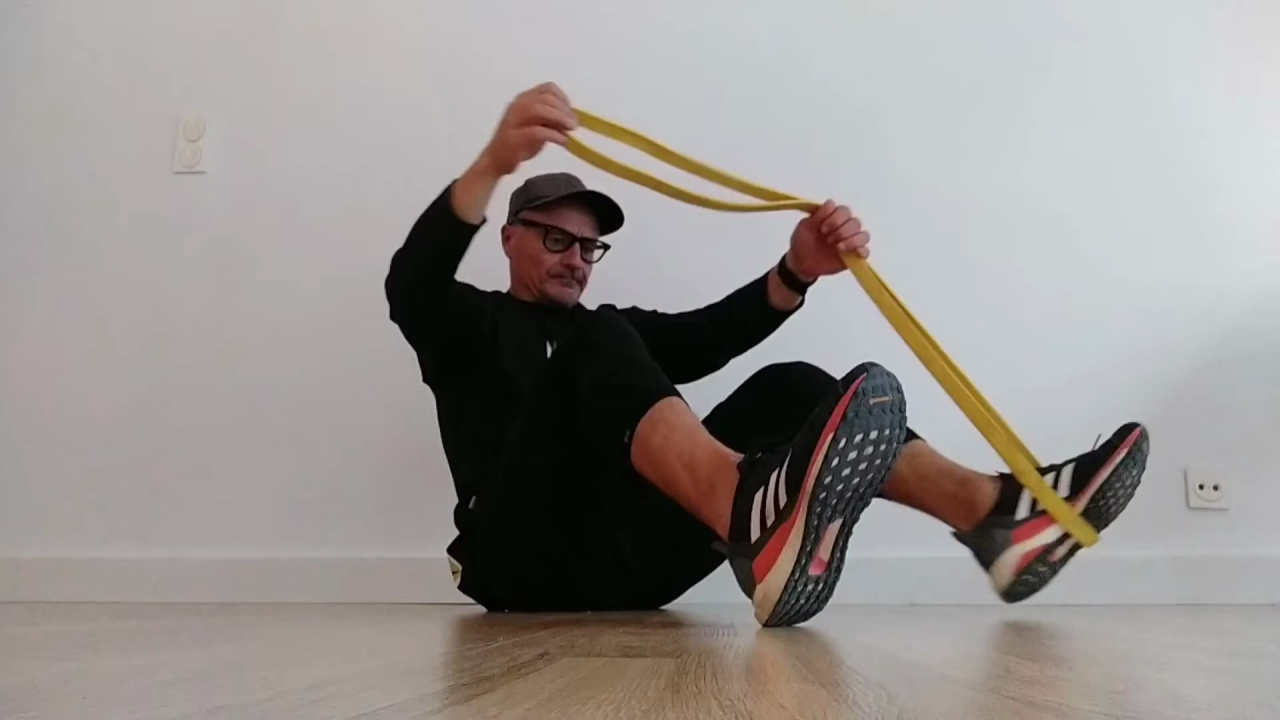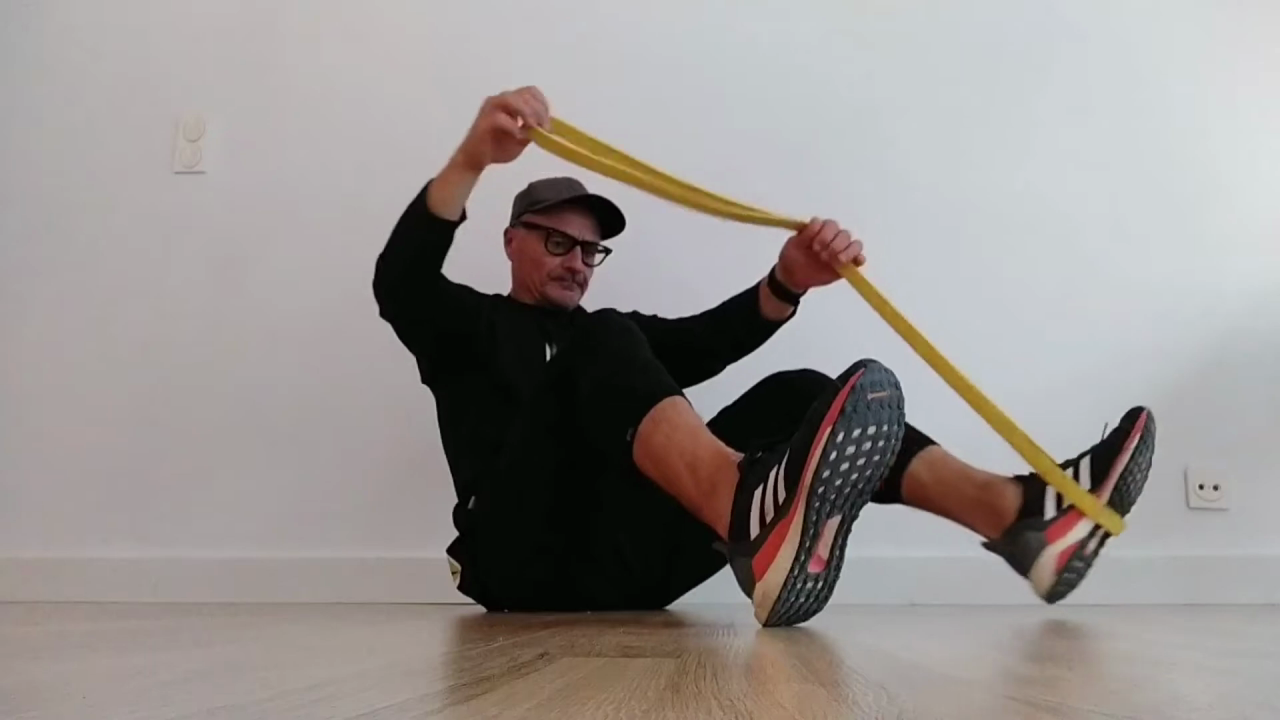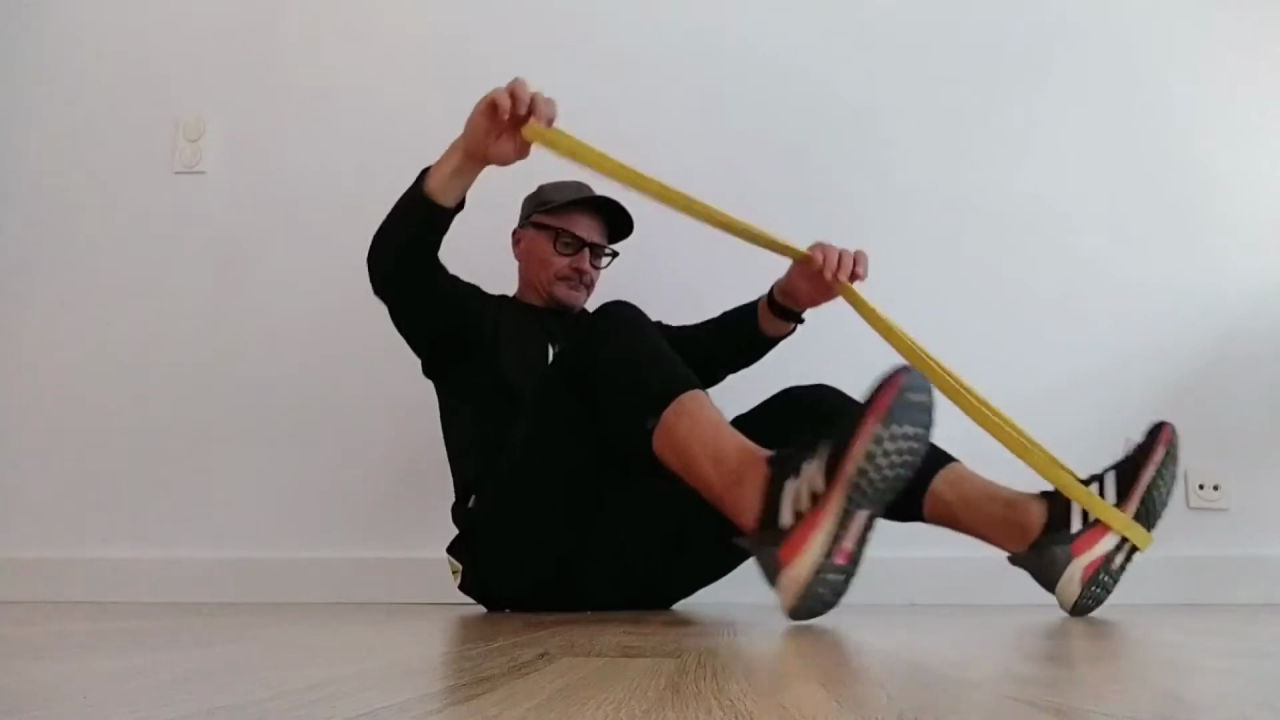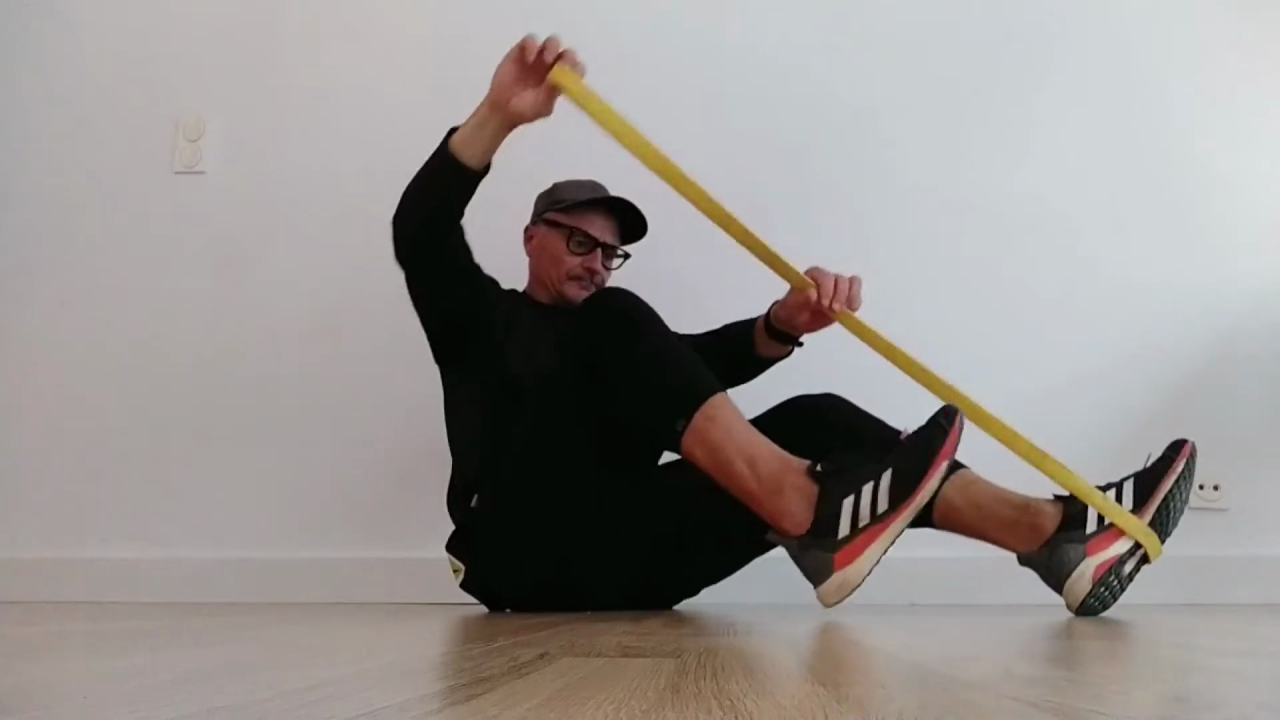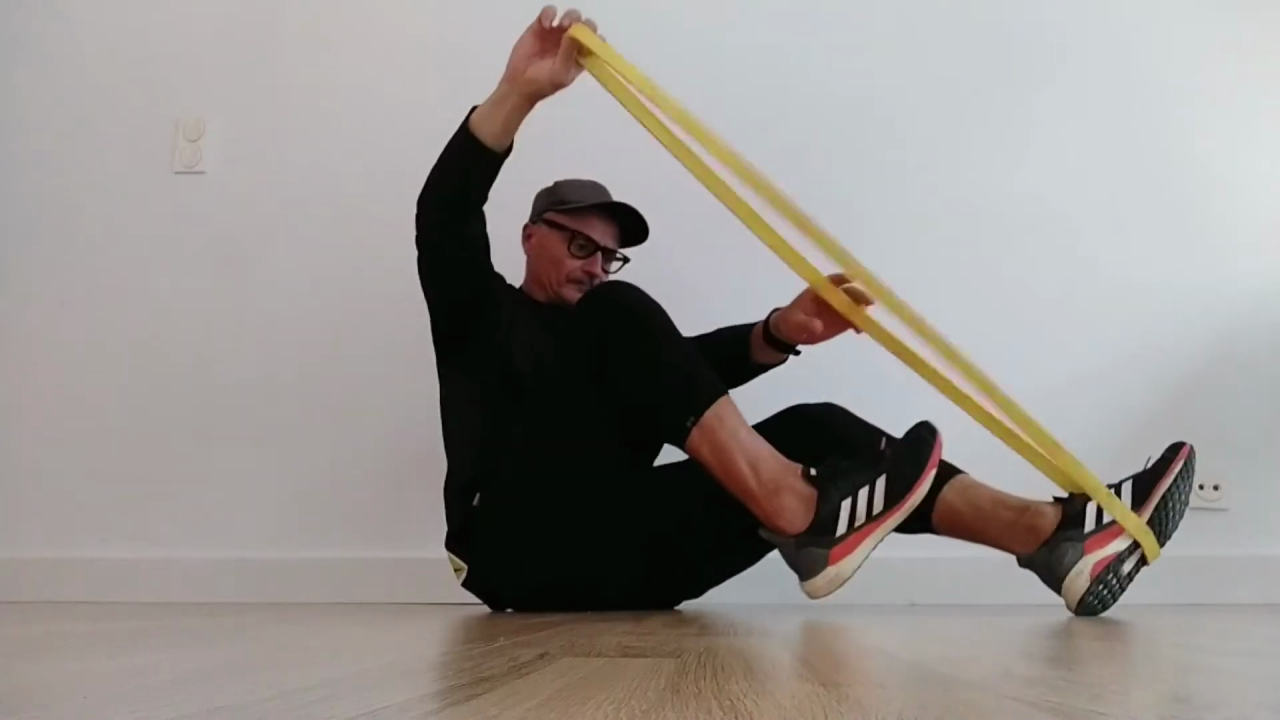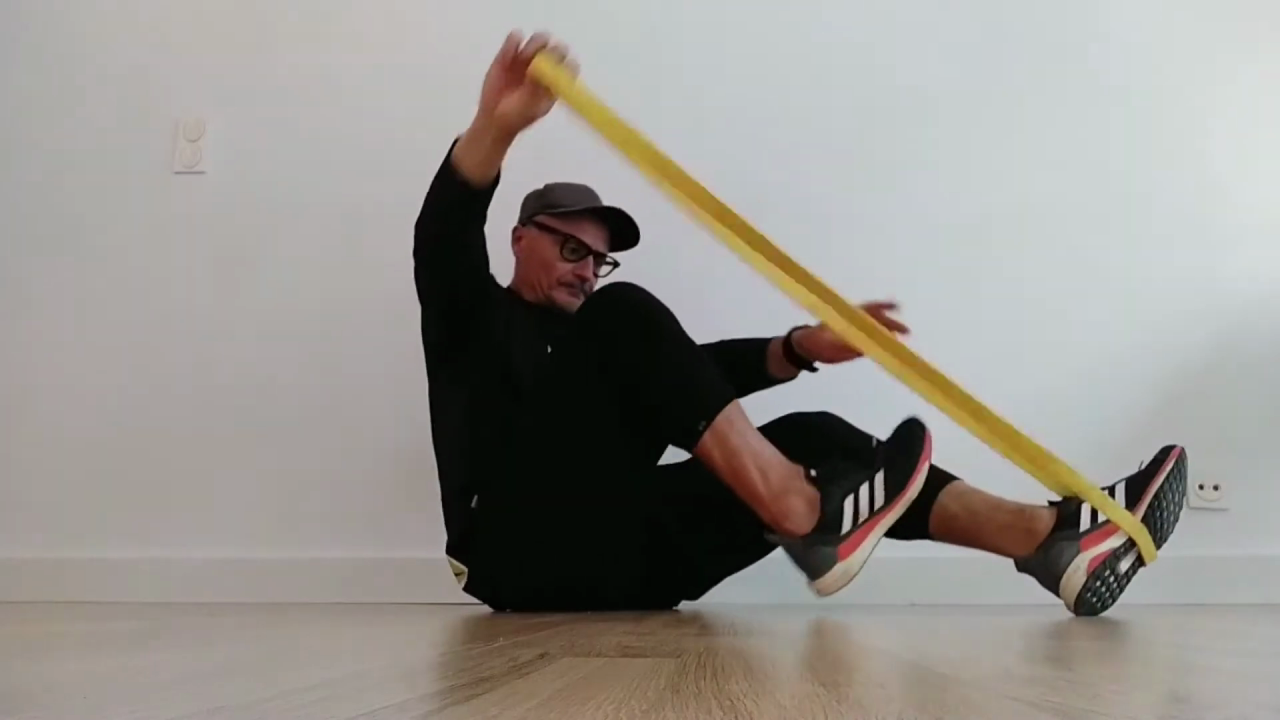
dt=0.2s
person 1, frame 1
left shoulder: (616, 333)
right shoulder: (469, 322)
left elbow: (713, 332)
right elbow: (410, 286)
left wrist: (797, 273)
right wrist: (494, 161)
left hip: (625, 558)
right hip: (526, 556)
left knee: (789, 389)
right knee: (602, 344)
left ankle: (998, 514)
right ankle: (756, 517)
person 1, frame 2
left shoulder: (610, 344)
right shoulder: (472, 325)
left elbow: (712, 338)
right elbow: (398, 285)
left wrist: (789, 282)
right wrist: (469, 161)
left hip: (623, 560)
right hip: (525, 558)
left knee: (794, 396)
right knee: (607, 346)
left ankle: (1022, 514)
right ankle: (758, 521)
person 1, frame 3
left shoulder: (615, 348)
right shoulder: (473, 324)
left elbow: (707, 346)
right elbow: (395, 267)
left wrist: (787, 298)
right wrist: (470, 157)
left hip: (621, 559)
right hip: (524, 555)
left knee: (805, 410)
right knee: (615, 335)
left ankle: (1046, 528)
right ankle: (780, 514)
person 1, frame 4
left shoulder: (611, 343)
right shoulder: (480, 318)
left elbow: (701, 361)
right elbow: (421, 234)
left wrist: (783, 325)
right wrist: (499, 117)
left hip: (623, 564)
right hip: (525, 551)
left knee: (811, 420)
right knee: (615, 325)
left ankle: (1057, 533)
right ankle: (812, 517)
person 1, frame 5
left shoulder: (607, 329)
right shoulder: (480, 314)
left elbow: (698, 363)
right elbow: (443, 222)
left wrist: (782, 331)
right wrist: (518, 93)
left hip: (625, 565)
right hip: (527, 551)
left knee: (811, 430)
right knee: (618, 317)
left ankle: (1057, 536)
right ankle: (801, 516)
person 1, frame 6
left shoulder: (602, 331)
right shoulder: (474, 317)
left elbow: (697, 368)
right elbow: (441, 248)
left wrist: (808, 344)
right wrist: (498, 125)
left hip: (623, 565)
right hip: (526, 553)
left knee: (807, 431)
right knee: (624, 317)
left ankle: (1057, 542)
right ankle: (810, 518)
